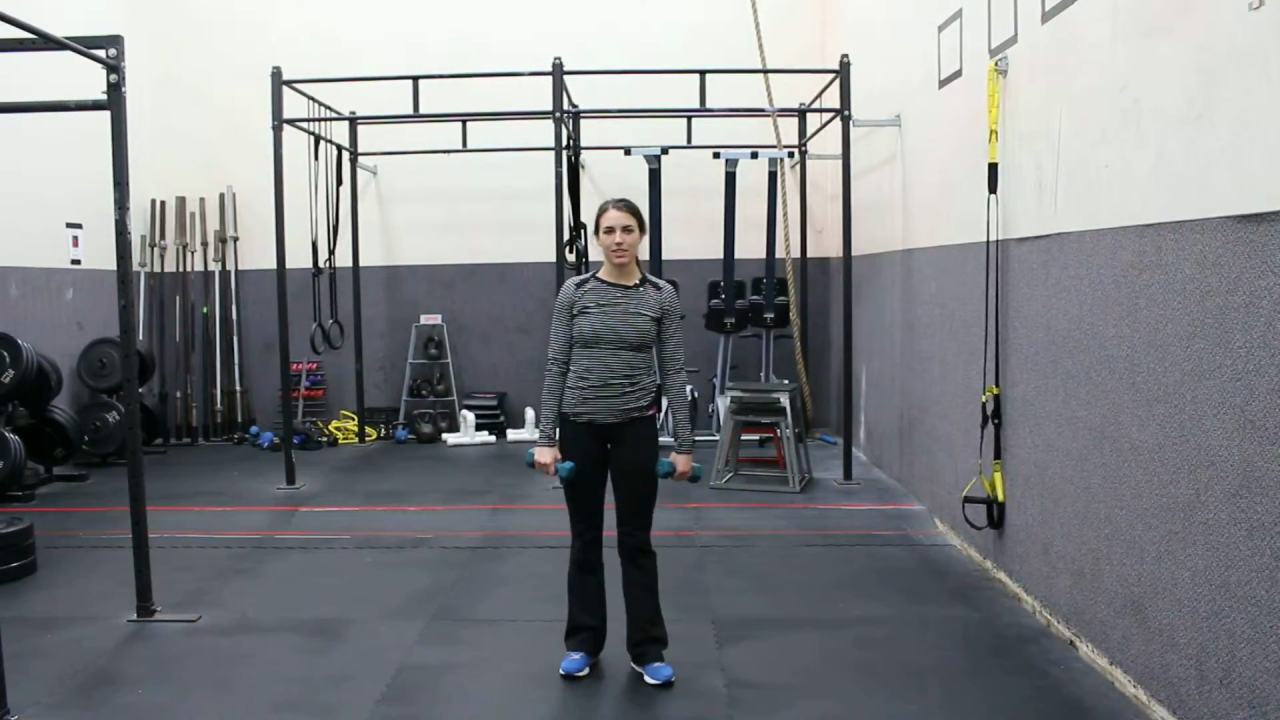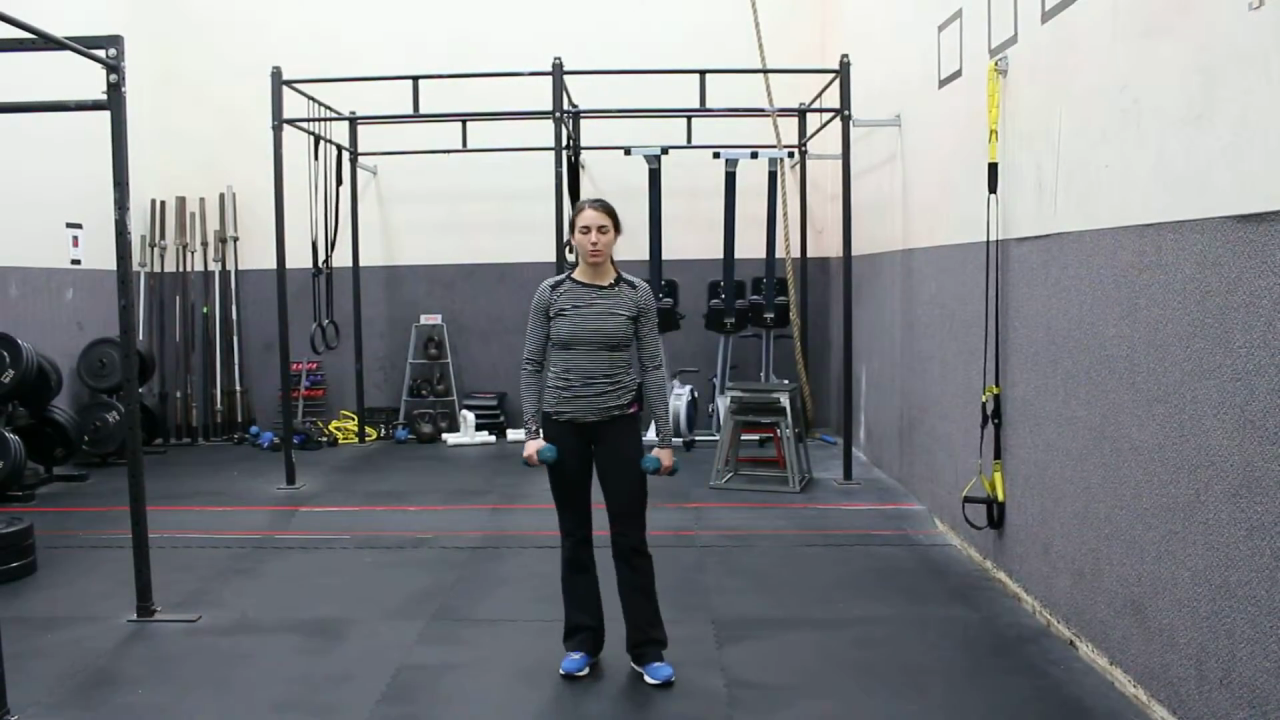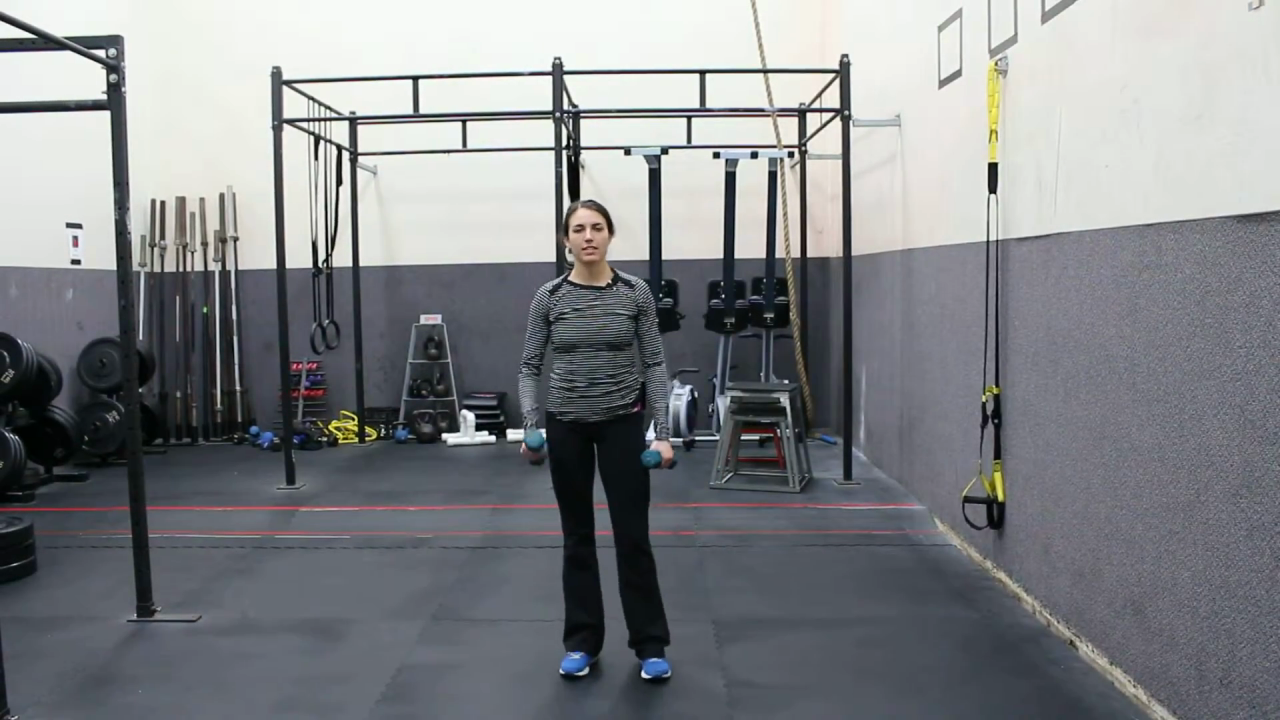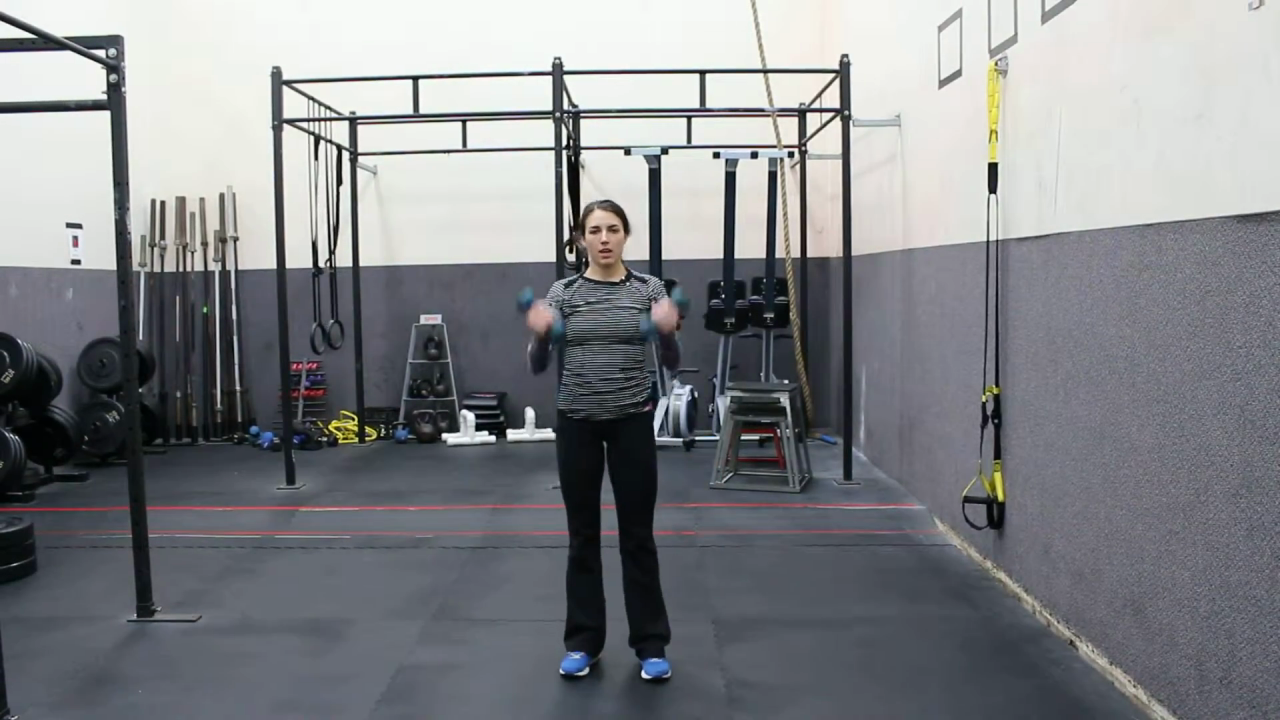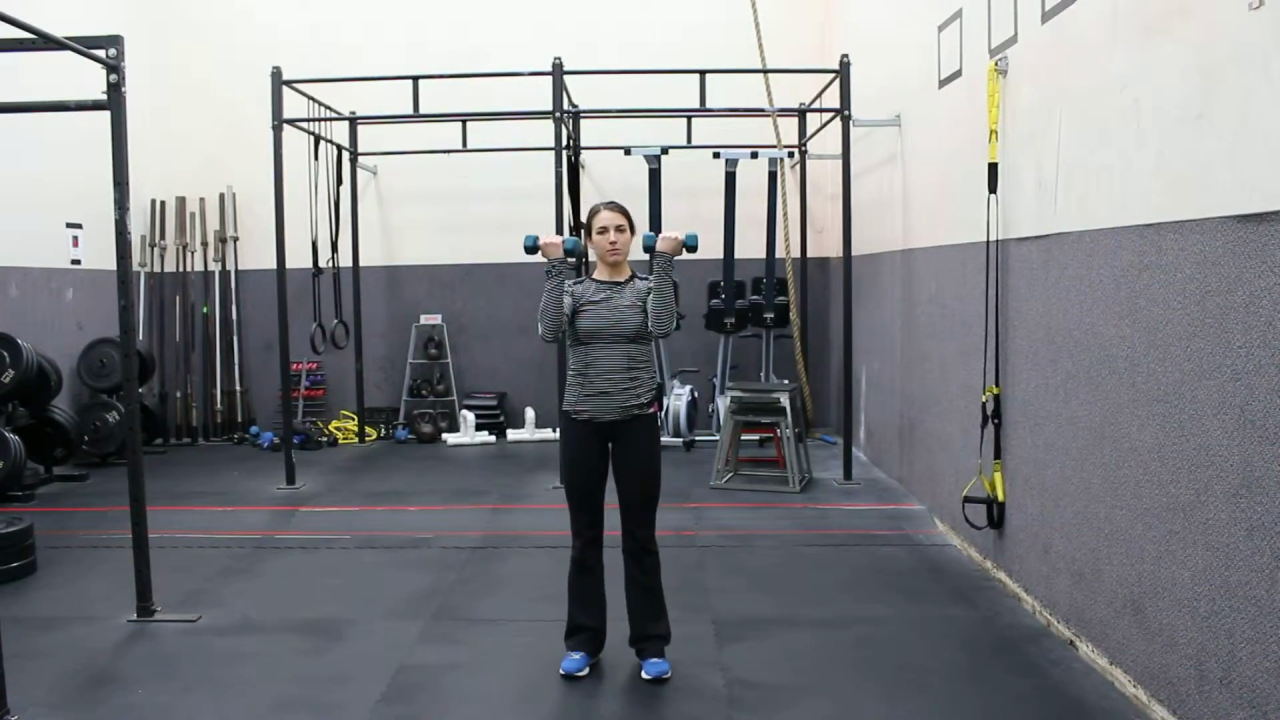
dt=0.4s
person 1, frame 1
left shoulder: (662, 296)
right shoulder: (573, 292)
left elbow: (674, 372)
right elbow: (555, 366)
left wrist: (684, 444)
right wrist: (546, 437)
left hip: (636, 426)
right hip: (580, 426)
left knee: (636, 540)
right knee: (585, 537)
left ankle: (647, 649)
right ankle: (583, 643)
person 1, frame 2
left shoulder: (637, 294)
right shoulder: (550, 293)
left elbow: (652, 368)
right elbow: (531, 365)
left wrist: (665, 437)
right wrist: (531, 430)
left hip: (619, 423)
right hip: (563, 425)
left knee: (630, 538)
right knee: (575, 536)
left ankle: (648, 649)
right ankle: (581, 642)
person 1, frame 3
left shoulder: (636, 292)
right shoulder: (548, 296)
left elbow: (654, 362)
right elbow: (530, 366)
left wrist: (662, 428)
right wrist: (529, 422)
left hip: (622, 422)
right hip: (566, 424)
left knee: (632, 534)
right knee: (577, 536)
left ankle: (650, 644)
right ankle: (582, 642)
person 1, frame 4
left shoulder: (646, 289)
right shoulder: (564, 292)
left elbow: (670, 356)
right elbow: (538, 362)
left wrist: (669, 327)
right wrist: (539, 333)
left hip: (632, 420)
right hip: (577, 421)
left knee: (637, 534)
right knee: (583, 535)
left ankle: (650, 644)
right ankle: (582, 642)
person 1, frame 5
left shoulder: (647, 287)
right shoulder: (572, 288)
left elbow: (663, 327)
right elbow: (550, 331)
left wrist: (664, 263)
right wrist: (555, 268)
left hip: (636, 421)
right hip: (581, 421)
left knee: (640, 535)
right knee: (585, 535)
left ankle: (651, 644)
right ankle: (582, 642)
